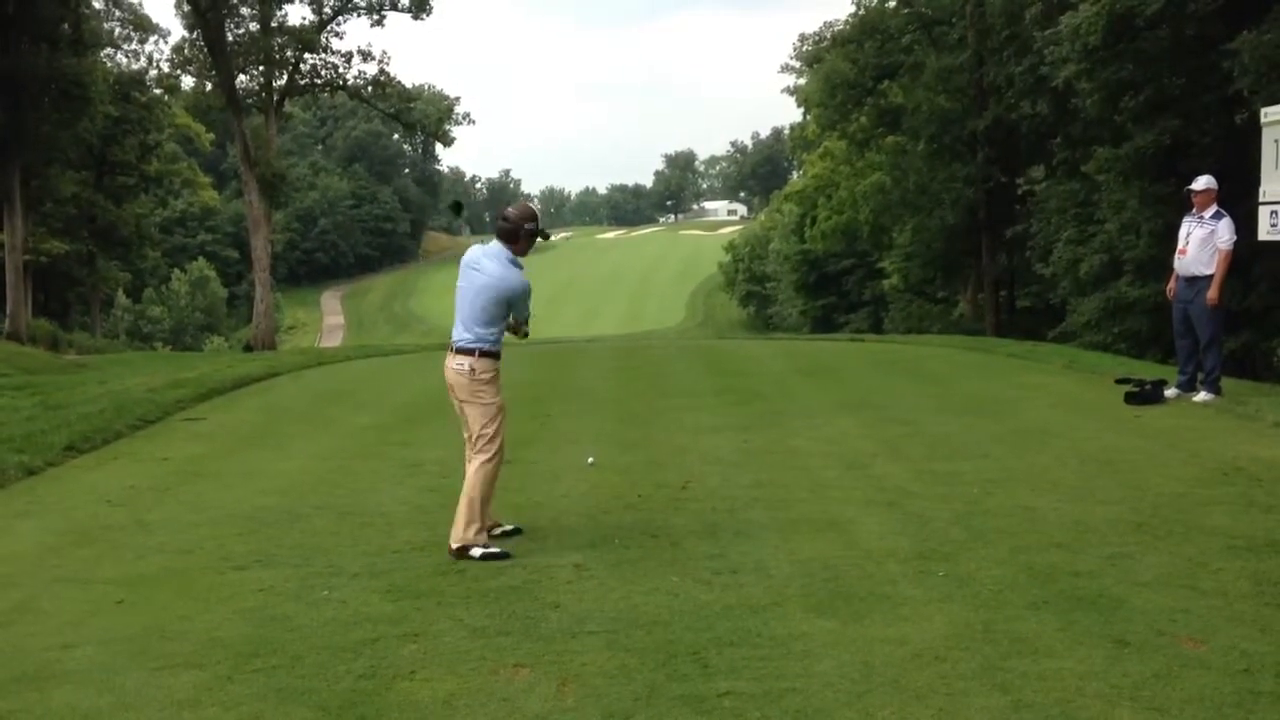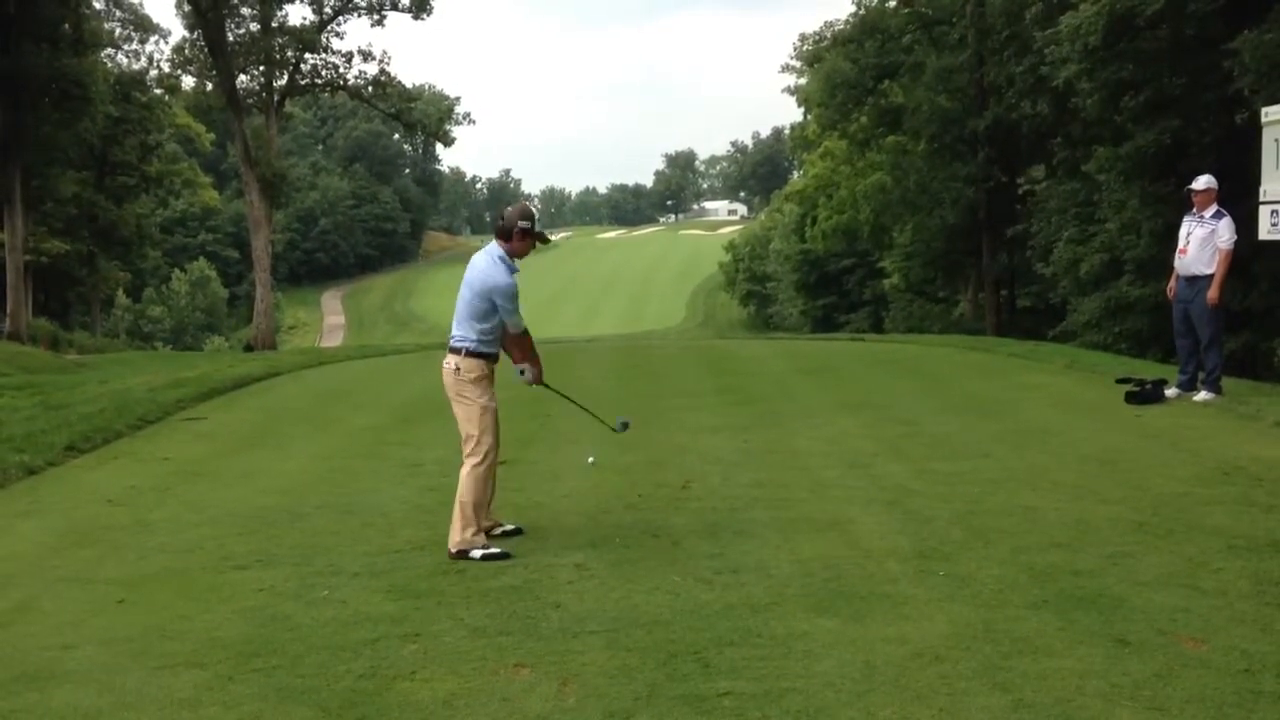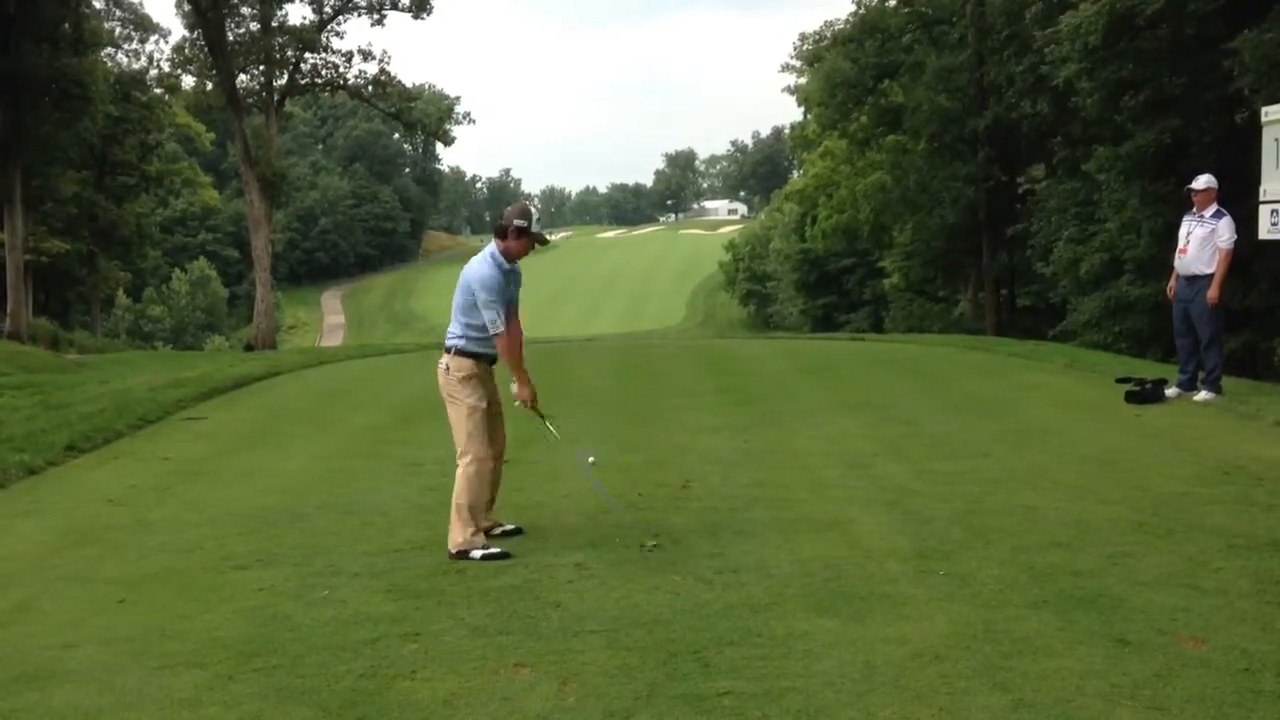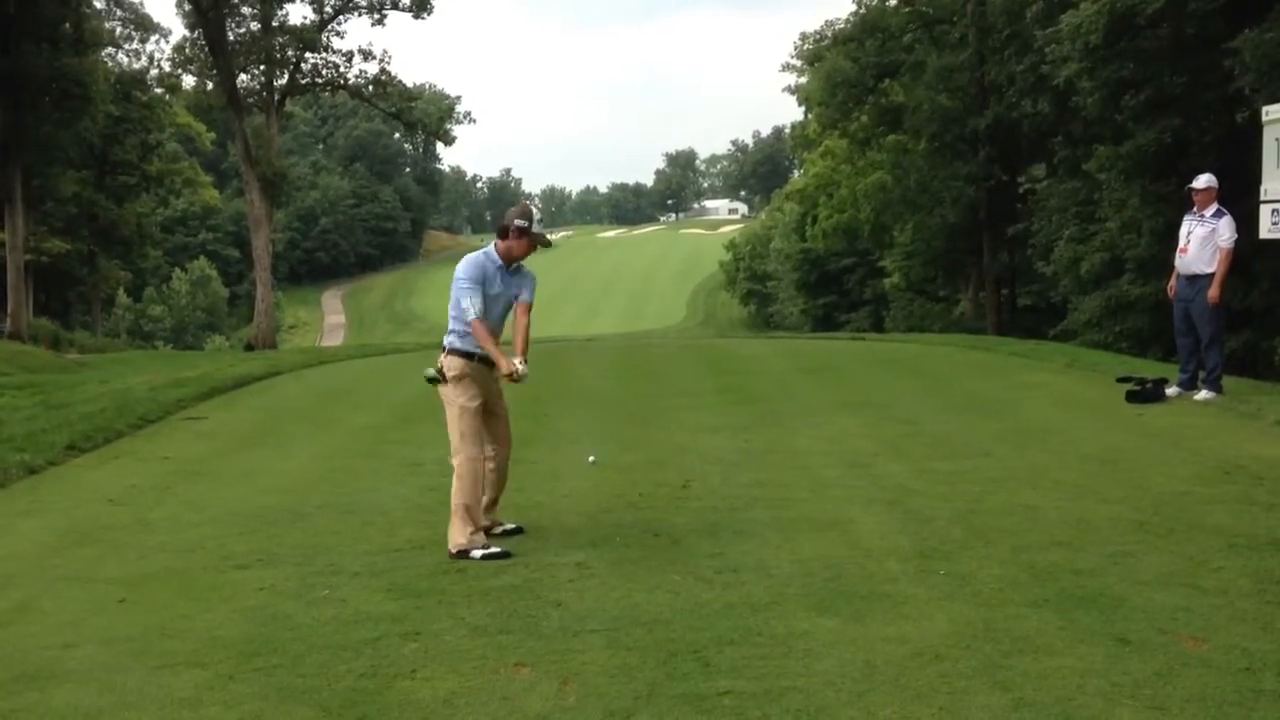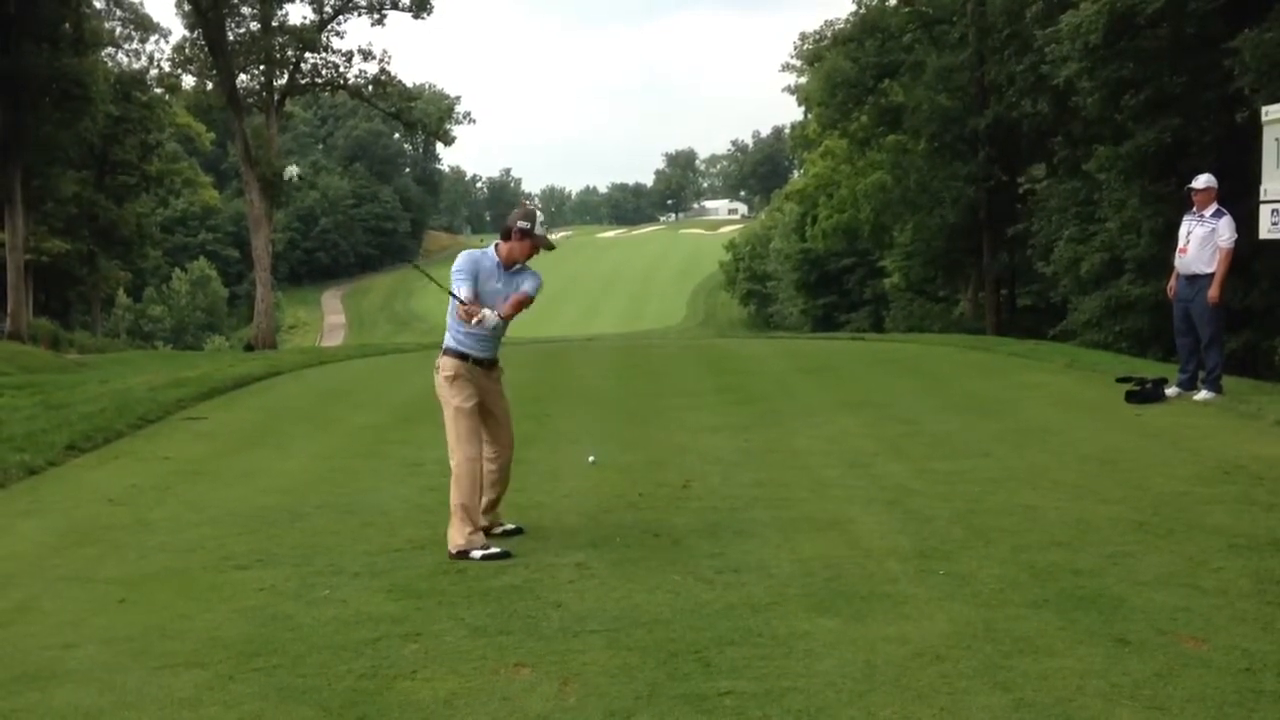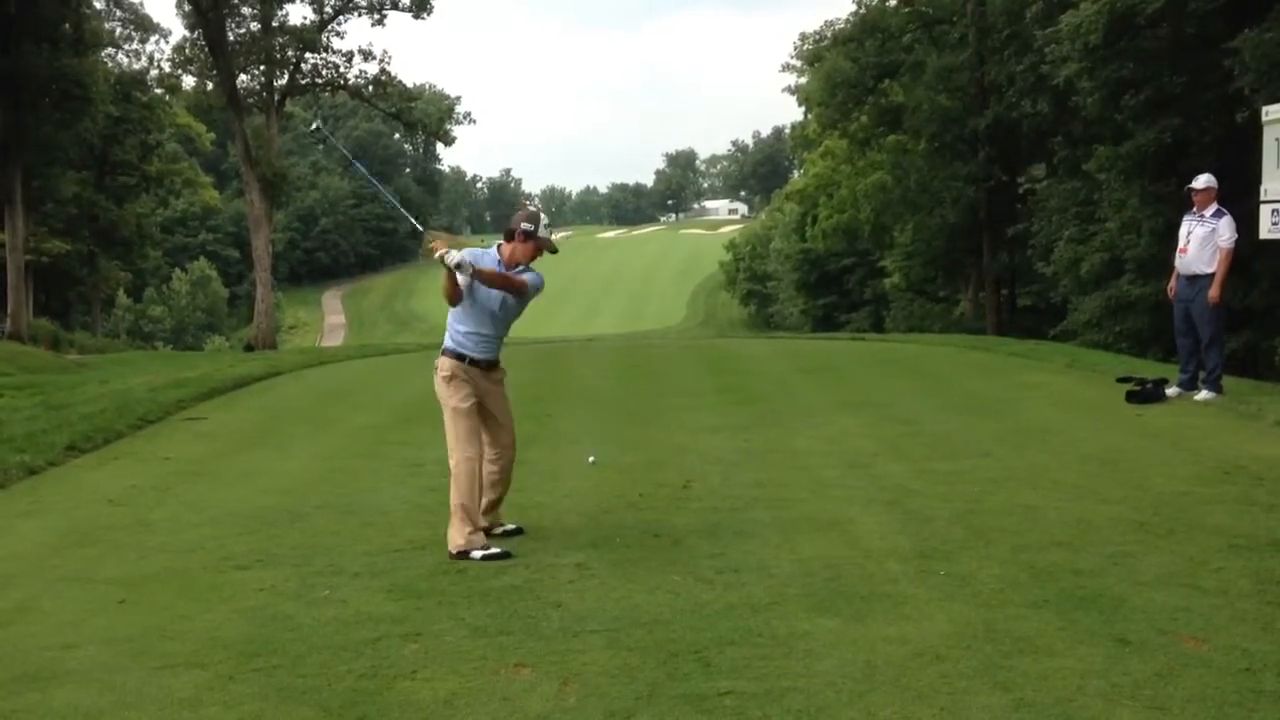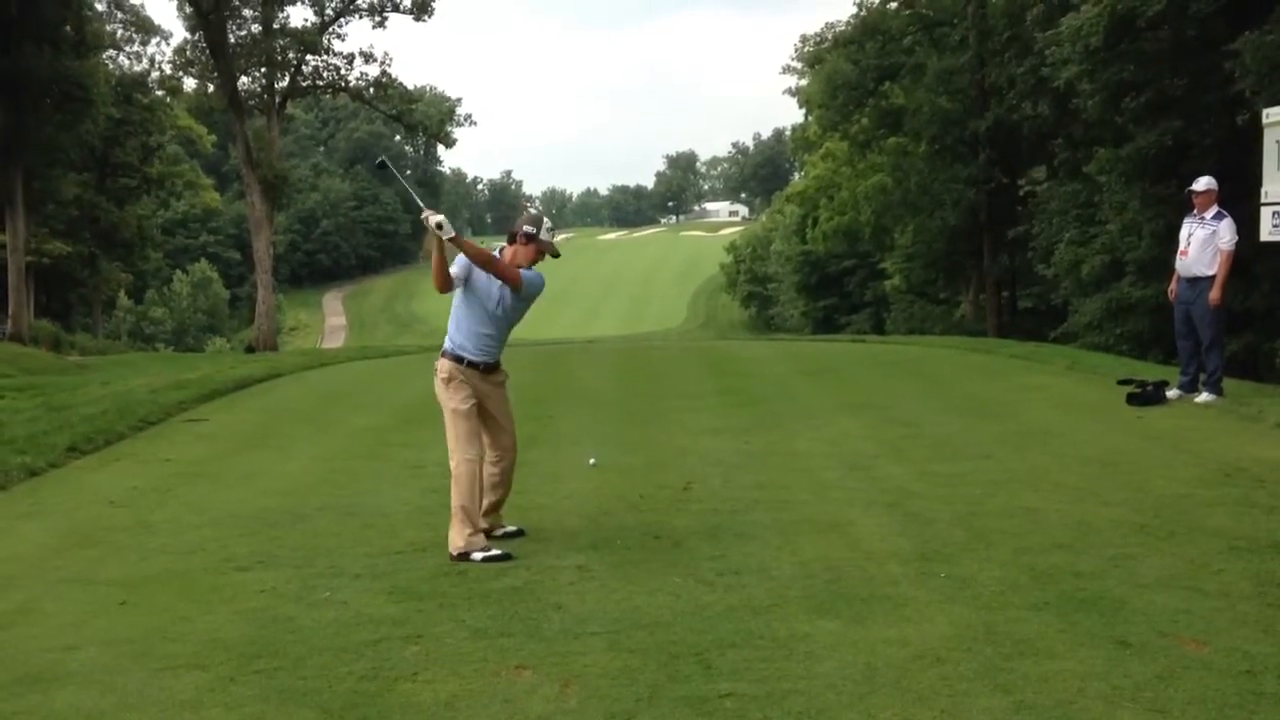
dt=0.1s
person 1, frame 1
left shoulder: (473, 254)
right shoulder: (518, 283)
right elbow: (520, 326)
right wrist: (514, 326)
left hip: (457, 361)
right hip: (479, 367)
left knee: (477, 447)
right knee: (488, 451)
left ankle: (480, 522)
right ankle: (466, 539)
person 1, frame 2
left shoulder: (488, 259)
right shoulder: (502, 279)
right elbow: (515, 332)
left wrist: (520, 359)
right wrist: (536, 365)
left hip: (473, 365)
right hip: (469, 368)
left knee: (485, 447)
right knee: (480, 453)
left ankle: (483, 520)
right ankle: (464, 539)
person 1, frame 3
left shoulder: (511, 271)
right shoulder: (486, 273)
left elbow: (513, 324)
right elbow: (501, 334)
left wrist: (520, 378)
right wrist: (523, 381)
left hip: (476, 366)
right hip: (462, 368)
left knee: (494, 447)
right knee: (474, 453)
left ankle: (483, 519)
right ankle: (464, 540)
person 1, frame 4
left shoulder: (524, 277)
right shoulder: (473, 264)
left elbow: (523, 316)
right elbow: (478, 324)
left wrist: (520, 359)
right wrist: (500, 359)
left hip: (487, 369)
right hip: (459, 367)
left knee: (499, 446)
right knee: (469, 453)
left ankle: (485, 519)
right ankle: (464, 539)
person 1, frame 5
left shoulder: (529, 277)
right shoulder: (469, 260)
left elbow: (518, 302)
right elbow: (464, 307)
left wrist: (496, 315)
right wrist: (476, 313)
left hip: (488, 370)
right hip: (457, 368)
left knee: (500, 447)
right knee: (467, 454)
left ankle: (486, 519)
right ankle: (464, 539)
person 1, frame 6
left shoulder: (533, 280)
right shoulder: (470, 255)
left elbow: (505, 282)
right elbow: (453, 298)
left wrist: (468, 268)
right wrist: (450, 264)
left hip: (490, 371)
right hip: (455, 369)
left knee: (503, 448)
right knee: (466, 455)
left ankle: (487, 519)
right ankle: (465, 540)
person 1, frame 7
left shoulder: (533, 281)
right shoulder: (471, 261)
left elbow: (496, 270)
right elbow: (442, 285)
left wrist: (453, 239)
right wrist: (438, 240)
left hip: (491, 374)
right hip: (455, 371)
left knee: (504, 450)
right knee: (467, 456)
left ankle: (488, 520)
right ankle: (465, 542)
person 2, frame 1
left shoulder: (1221, 221)
right shoulder: (1188, 218)
left elbow: (1224, 255)
left wrist: (1215, 287)
right wrist: (1173, 279)
left hip: (1203, 284)
right hip: (1183, 283)
left knee: (1208, 337)
right knee: (1183, 336)
left ankle: (1210, 386)
right ankle: (1185, 382)
person 2, frame 2
left shoulder: (1221, 220)
right shoulder: (1188, 218)
left elbow: (1225, 255)
left wrist: (1215, 287)
right wrist: (1173, 279)
left hip: (1204, 283)
right hip: (1183, 283)
left knee: (1209, 337)
right knee: (1183, 335)
left ankle: (1211, 386)
right ankle: (1186, 382)
person 2, frame 3
left shoulder: (1221, 219)
right shoulder: (1188, 217)
left elbow: (1225, 254)
left wrist: (1215, 287)
right wrist: (1173, 279)
left hip: (1204, 283)
right hip: (1183, 282)
left knee: (1208, 336)
right knee: (1183, 335)
left ankle: (1211, 385)
right ankle: (1186, 381)
person 2, frame 4
left shoulder: (1222, 219)
right shoulder: (1188, 217)
left elbow: (1225, 254)
left wrist: (1216, 286)
right wrist: (1174, 278)
left hip: (1204, 283)
right hip: (1184, 282)
left knee: (1209, 336)
right knee: (1184, 334)
left ankle: (1212, 385)
right ankle: (1186, 381)
person 2, frame 5
left shoulder: (1221, 219)
right shoulder: (1187, 217)
left elbow: (1225, 253)
left wrist: (1216, 286)
right wrist: (1173, 278)
left hip: (1204, 283)
right hip: (1183, 282)
left knee: (1209, 336)
right knee: (1183, 334)
left ankle: (1211, 385)
right ankle: (1186, 381)
person 2, frame 6
left shoulder: (1222, 219)
right shoulder: (1188, 217)
left elbow: (1225, 254)
left wrist: (1216, 286)
right wrist: (1174, 278)
left hip: (1204, 283)
right hip: (1184, 282)
left knee: (1209, 336)
right knee: (1184, 334)
left ankle: (1212, 385)
right ankle: (1186, 381)
person 2, frame 7
left shoulder: (1222, 221)
right shoulder: (1188, 219)
left elbow: (1226, 256)
left wrist: (1217, 288)
right wrist: (1174, 281)
left hip: (1205, 285)
right hip: (1184, 284)
left knee: (1210, 338)
right knee: (1184, 336)
left ankle: (1212, 387)
right ankle: (1187, 383)
